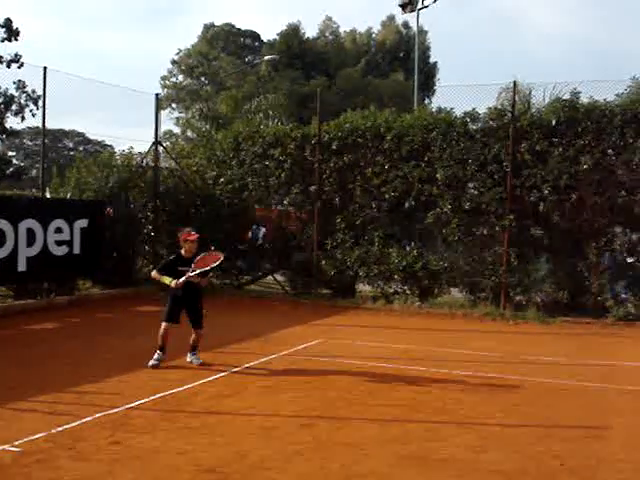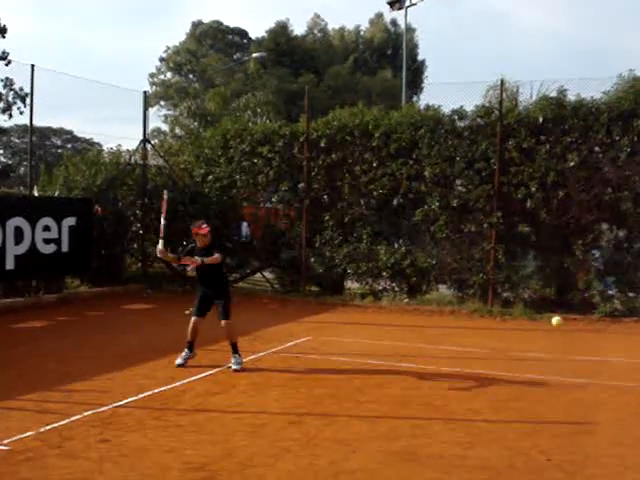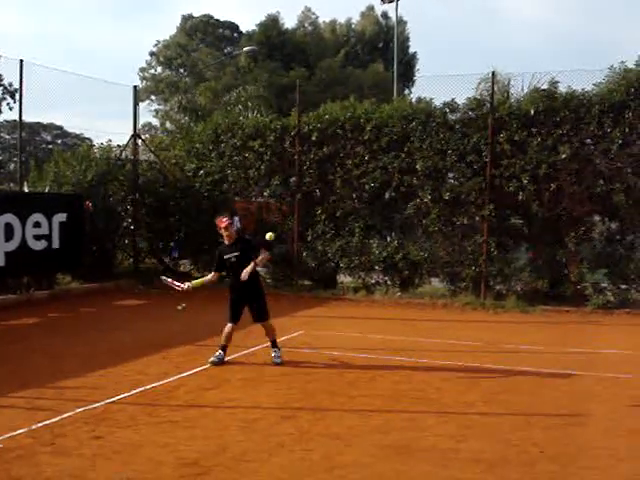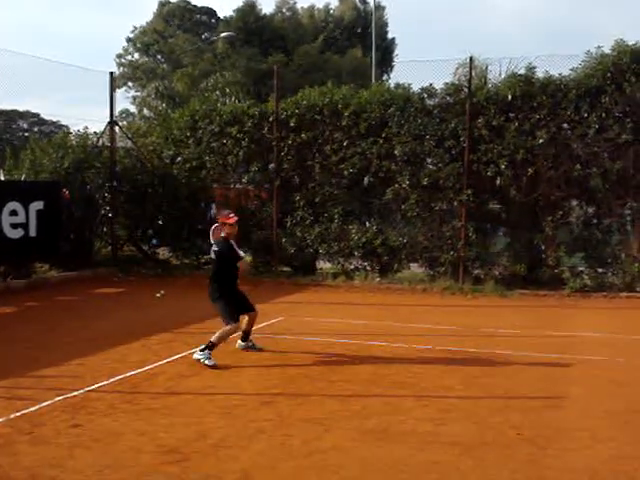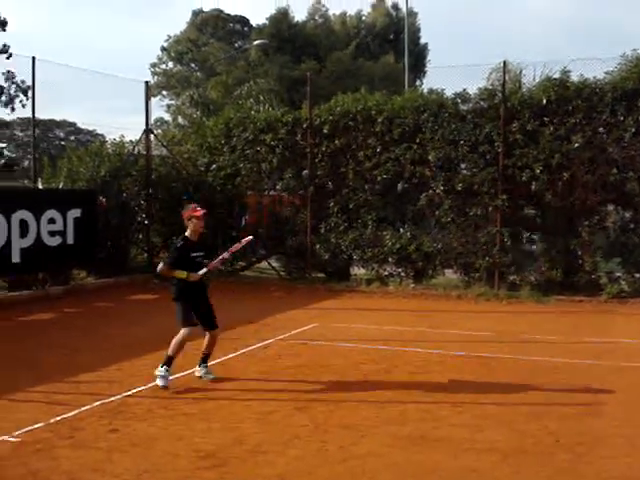
dt=0.5s
person 1, frame 1
right shoulder: (173, 259)
left elbow: (203, 283)
right elbow: (154, 273)
left wrist: (194, 279)
right wrist: (170, 281)
left hip: (193, 298)
right hip: (176, 296)
left knee: (198, 331)
right knee: (165, 327)
left ankle: (192, 353)
right ankle: (160, 353)
person 1, frame 2
left shoulder: (214, 247)
right shoulder: (193, 249)
left elbow: (218, 259)
right elbow: (176, 260)
left wrist: (200, 261)
right wrist: (163, 254)
left hip: (220, 290)
right hip: (204, 290)
left knee: (225, 323)
right knee: (194, 321)
left ankle: (236, 355)
right ankle: (189, 351)
person 1, frame 3
left shoulder: (245, 241)
right shoulder: (221, 252)
left elbow: (266, 254)
right elbow: (215, 276)
left wrist: (251, 266)
right wrist: (193, 284)
left hip: (254, 288)
right hip: (236, 291)
left knee: (265, 322)
right knee: (232, 325)
left ankle: (275, 349)
right ankle: (222, 352)
person 1, frame 4
left shoulder: (225, 243)
right shoulder: (225, 245)
right elbow: (242, 266)
right wrist: (242, 257)
left hip: (230, 288)
right hip: (220, 292)
left knee: (252, 313)
right knee: (233, 325)
left ankle: (244, 341)
right ankle: (203, 352)
person 1, frame 5
left shoulder: (201, 243)
right shoulder: (180, 246)
right elbow: (162, 269)
right wrist: (185, 275)
left hip: (201, 295)
right hip: (184, 295)
left knee: (213, 332)
right knee: (188, 331)
left ankle: (202, 366)
right ankle: (164, 368)
